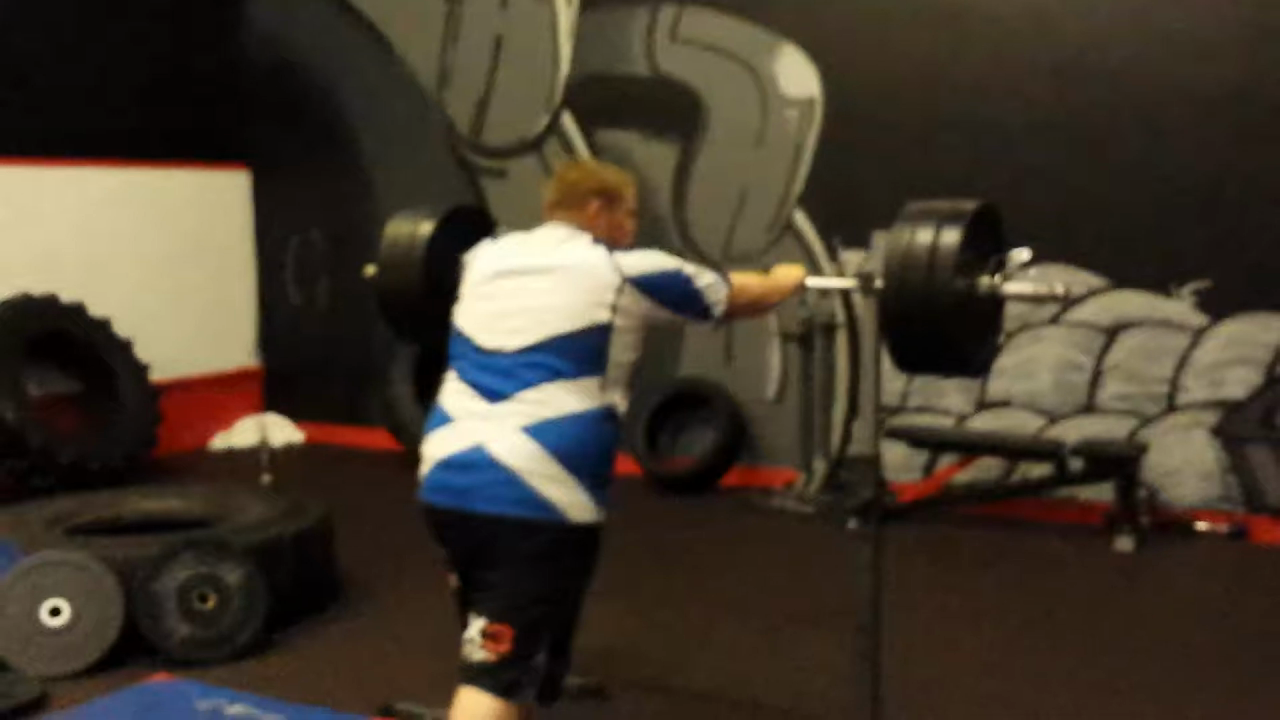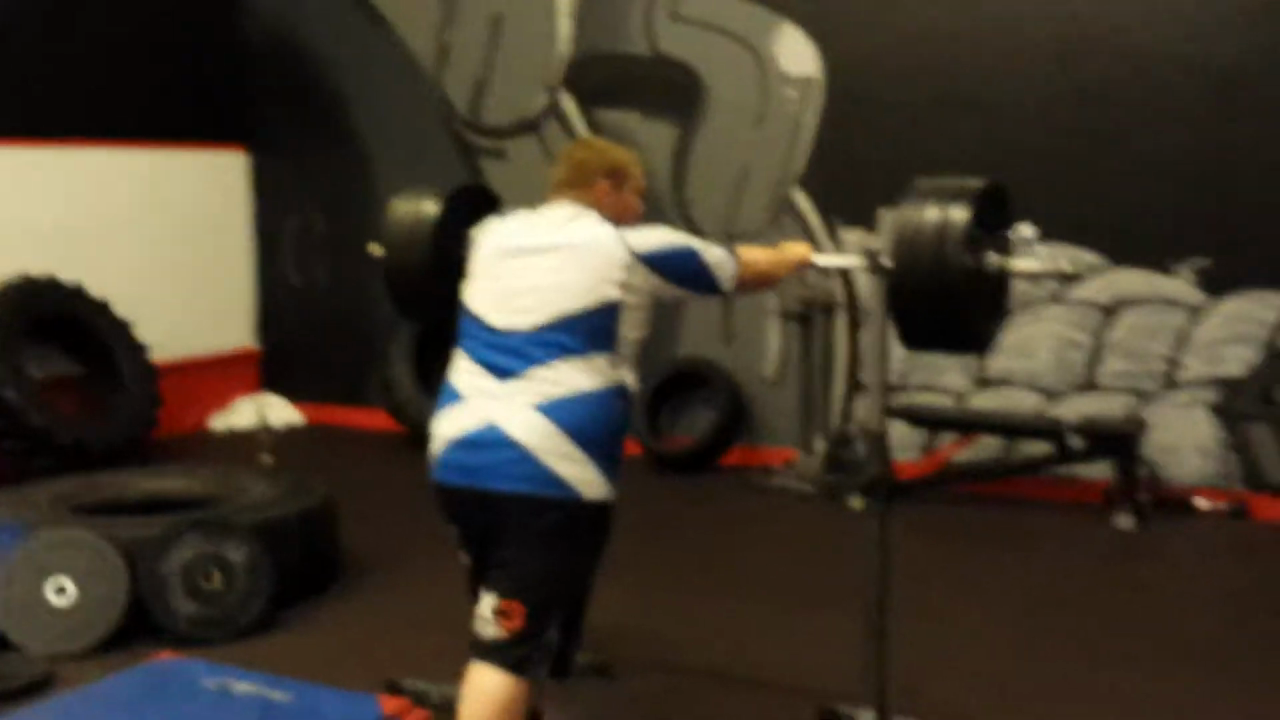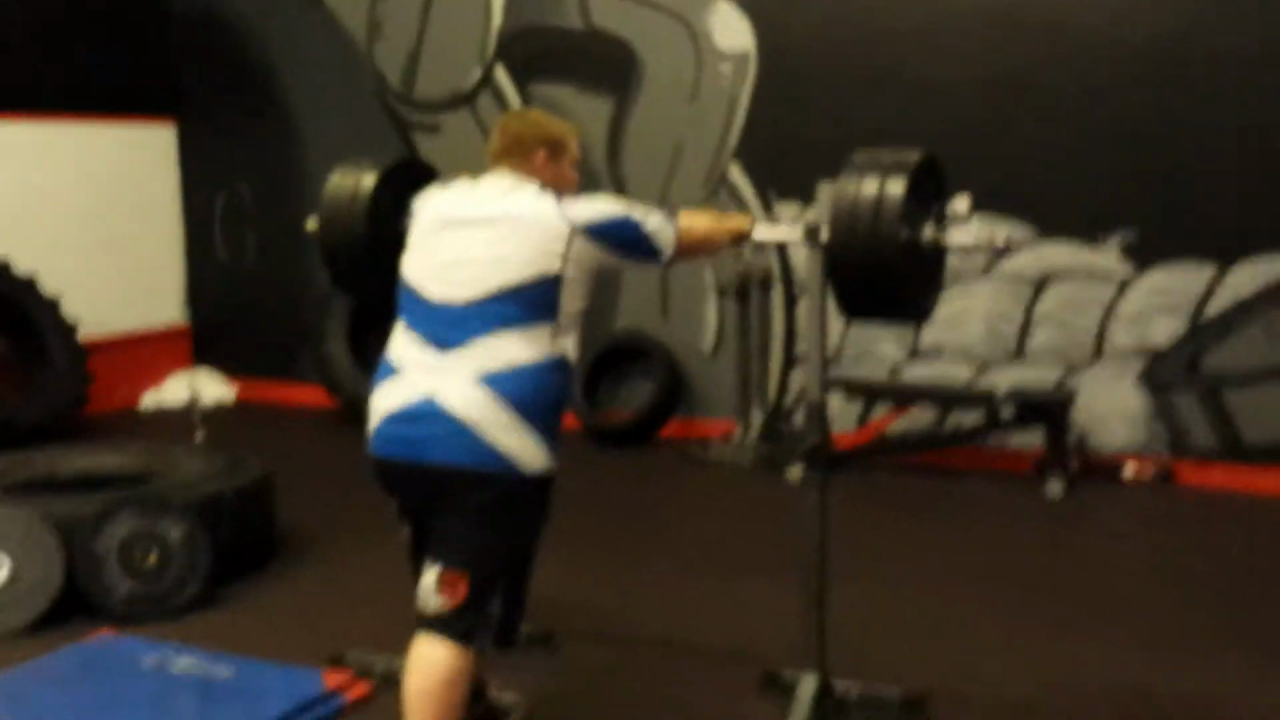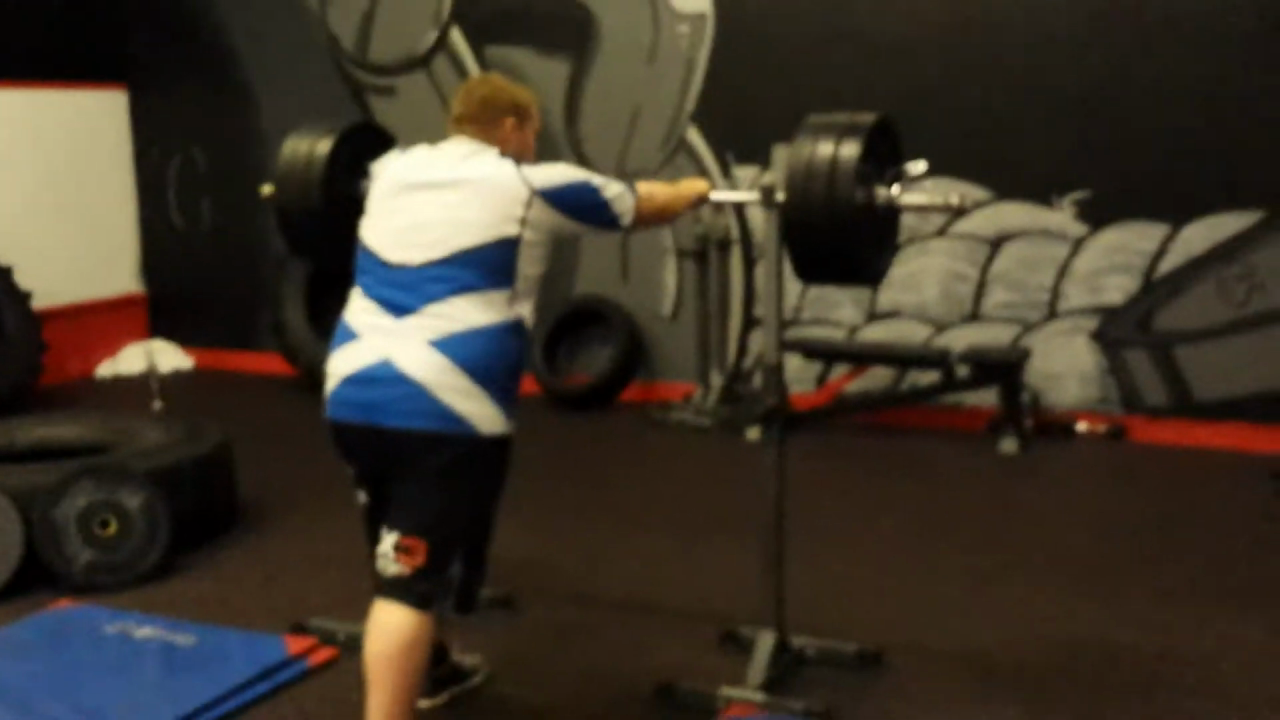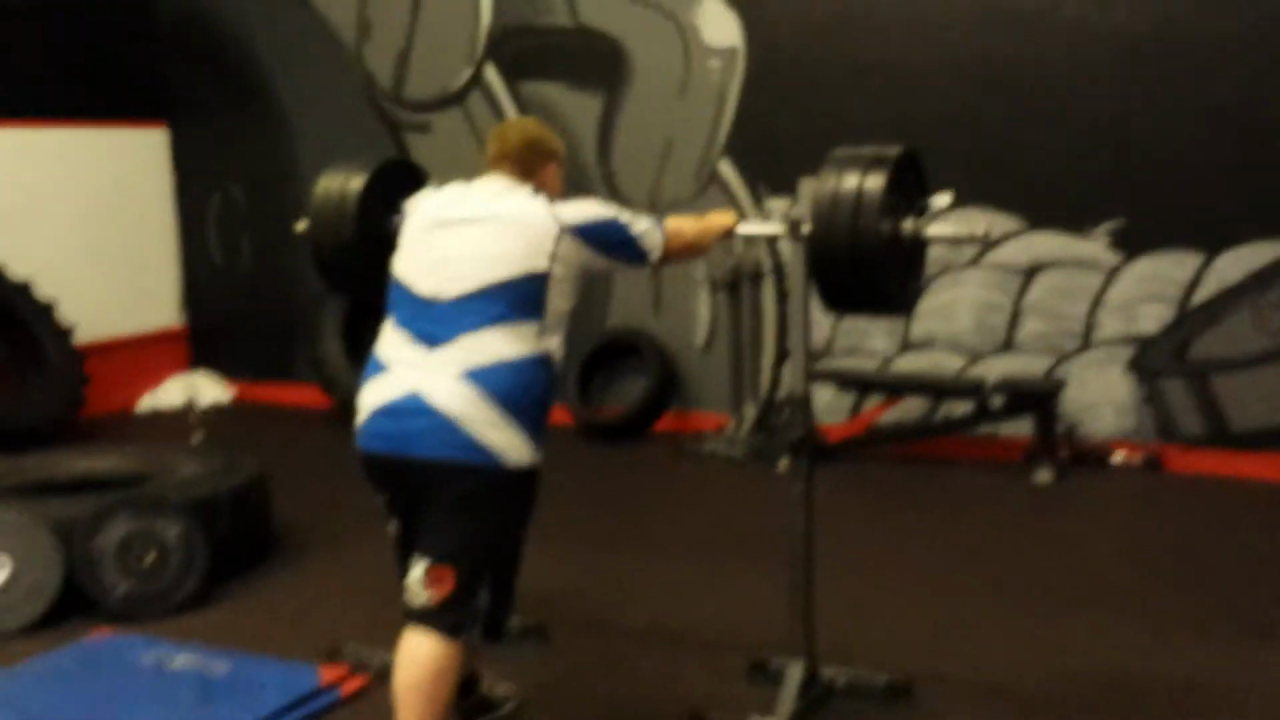
dt=0.2s
person 1, frame 1
left shoulder: (487, 256)
right shoulder: (623, 273)
right elbow: (739, 297)
right wrist: (785, 280)
left hip: (446, 480)
right hip: (534, 496)
left knee: (499, 639)
right knee: (496, 667)
person 1, frame 2
left shoulder: (495, 233)
right shoulder: (634, 250)
right elbow: (748, 271)
right wrist: (793, 256)
left hip: (457, 458)
right hip: (545, 472)
left knee: (511, 615)
right knee: (507, 644)
person 1, frame 3
left shoulder: (433, 204)
right shoulder: (572, 221)
right elbow: (685, 235)
right wrist: (733, 227)
left hip: (396, 429)
right hip: (484, 444)
left knee: (450, 588)
right knee: (449, 612)
person 1, frame 4
left shoulder: (393, 169)
right shoulder: (531, 186)
right elbow: (644, 204)
right wrist: (693, 190)
left hip: (353, 394)
right hip: (441, 409)
left knee: (413, 552)
right knee: (408, 577)
left ankle: (430, 667)
person 1, frame 5
left shoulder: (426, 207)
right shoulder: (561, 222)
right elbow: (672, 239)
right wrist: (719, 223)
left hip: (383, 426)
right hip: (470, 439)
left knee: (443, 578)
right knee: (437, 606)
